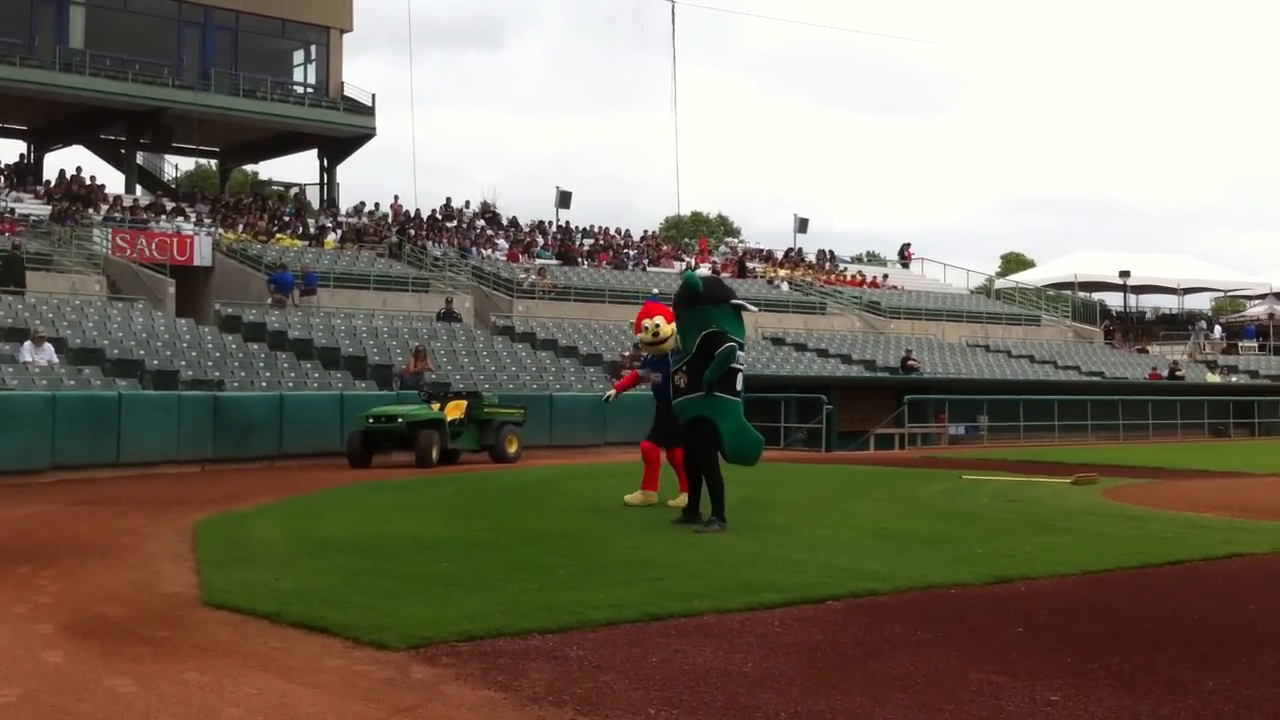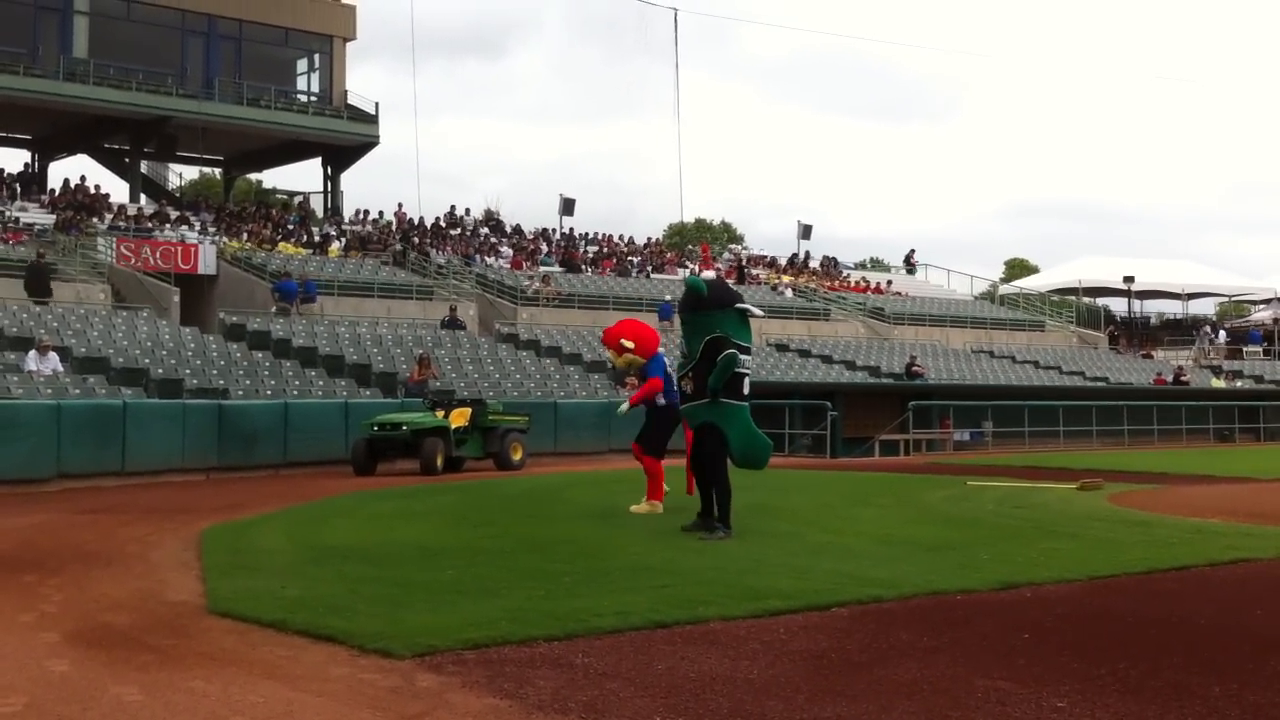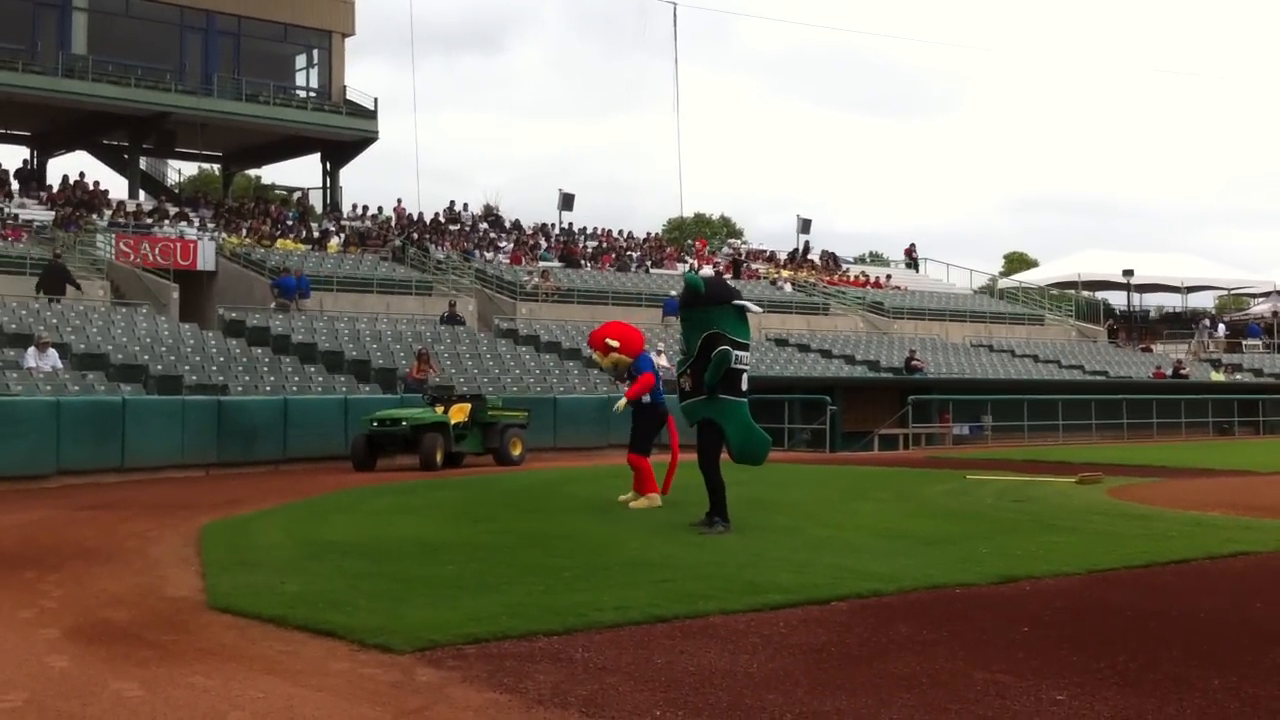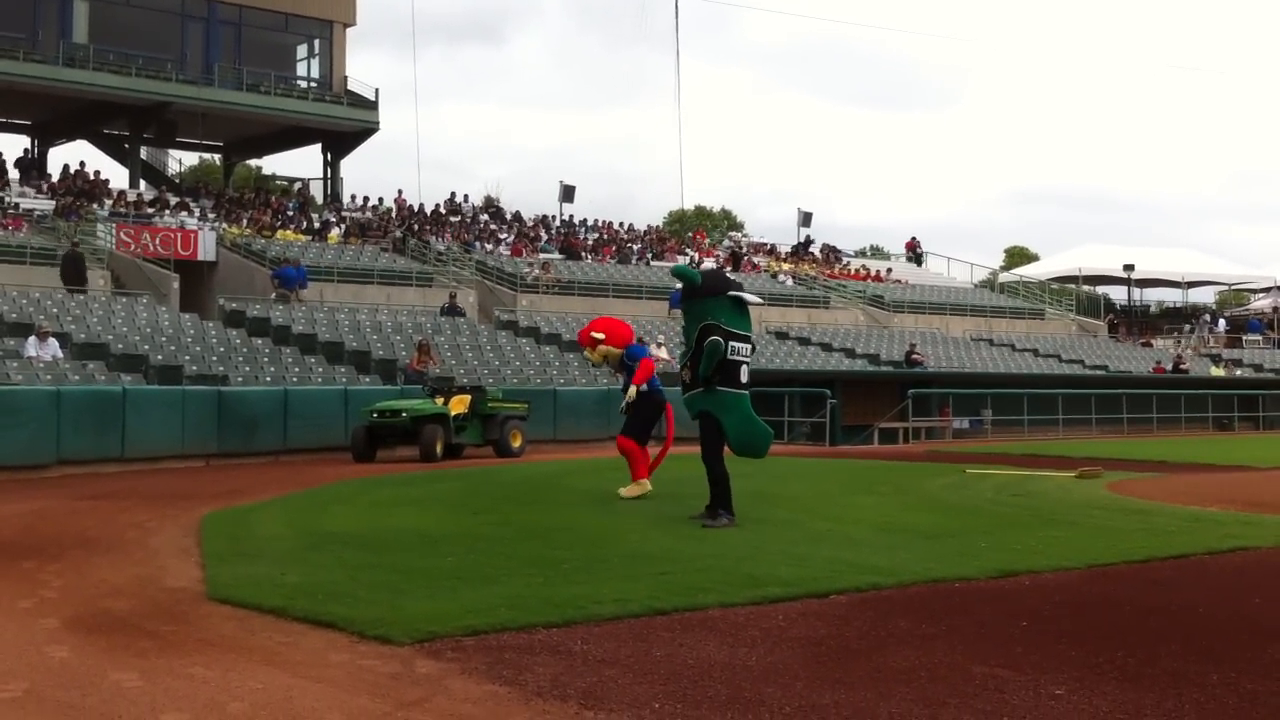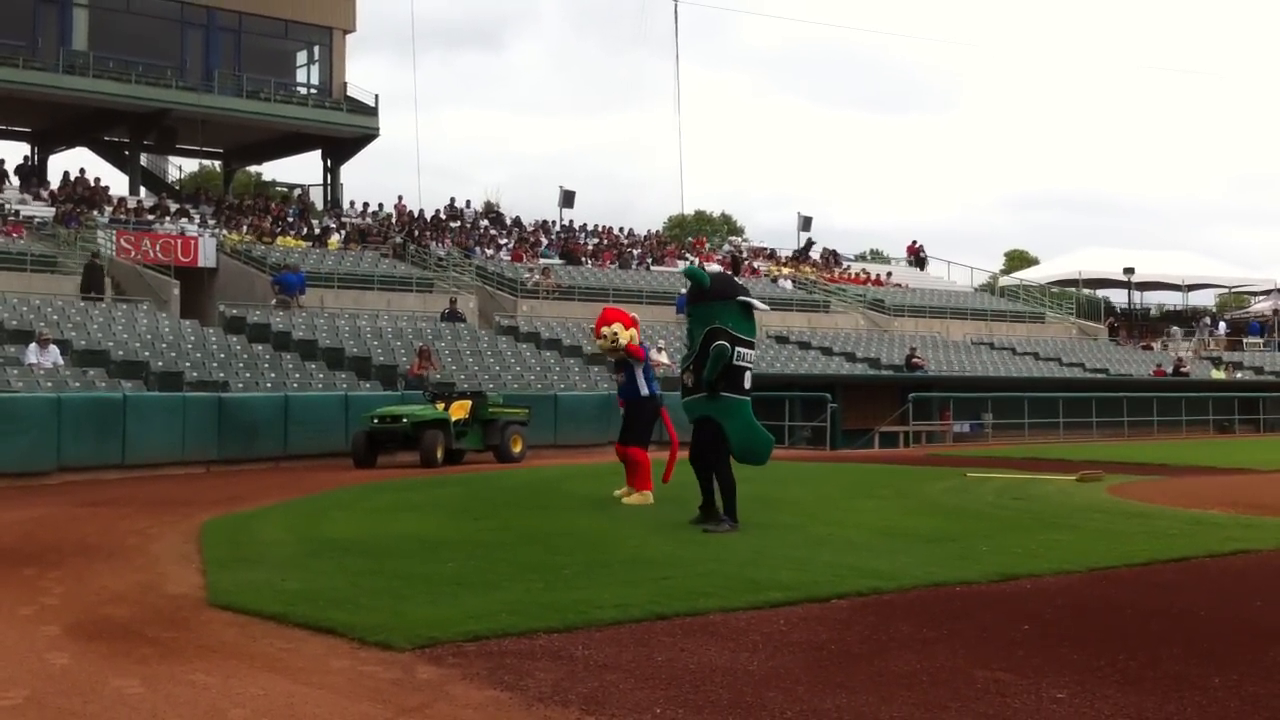
dt=0.3s
person 1, frame 1
left shoulder: (711, 334)
right shoulder: (706, 333)
left elbow: (729, 351)
left wrist: (708, 380)
left hip: (709, 407)
right hip: (700, 408)
left knee: (707, 461)
right knee: (691, 459)
left ankle: (719, 518)
right ankle: (692, 511)
person 1, frame 2
left shoulder: (715, 339)
right shoulder: (712, 336)
left elbow: (730, 357)
left wrist: (712, 386)
left hip: (717, 412)
right hip: (707, 413)
left knee: (715, 468)
right knee: (697, 463)
left ankle: (724, 525)
right ankle: (707, 516)
person 1, frame 3
left shoulder: (713, 335)
right shoulder: (720, 331)
left elbow: (723, 354)
left wrist: (710, 383)
left hip: (716, 407)
right hip: (712, 407)
left knee: (708, 462)
right knee: (707, 463)
left ankle: (722, 519)
right ankle: (714, 514)
person 1, frame 4
left shoulder: (710, 326)
right shoulder: (731, 324)
left elbow: (714, 346)
left wrist: (705, 375)
left hip: (716, 399)
right hip: (722, 399)
left knee: (712, 455)
right knee: (711, 454)
left ankle: (727, 512)
right ankle: (715, 507)
person 1, frame 5
left shoulder: (716, 331)
right shoulder: (732, 328)
left elbow: (722, 351)
left wrist: (709, 379)
left hip: (718, 406)
right hip: (710, 407)
left knee: (718, 460)
right knee: (697, 457)
left ankle: (730, 518)
right ankle: (709, 509)
person 2, frame 1
right shoulder: (650, 357)
right elbow: (637, 375)
right wrist: (616, 389)
left hip: (675, 407)
right hip: (665, 406)
left knee: (651, 445)
right knee: (675, 451)
left ankle: (648, 492)
right ankle: (686, 491)
person 2, frame 2
left shoulder: (653, 363)
right shoulder: (652, 359)
left elbow: (655, 385)
left wrist: (631, 401)
left hip: (665, 413)
right hip: (660, 411)
left knee: (650, 456)
right knee: (639, 448)
left ankle: (654, 501)
right ankle: (658, 486)
person 2, frame 3
left shoulder: (641, 360)
right shoulder: (635, 362)
left elbow: (648, 380)
left wrist: (627, 398)
left hip: (650, 412)
right hip: (648, 411)
left knee: (636, 455)
right knee: (638, 453)
left ankle: (652, 495)
right ankle: (639, 491)
person 2, frame 4
left shoulder: (632, 350)
right shoulder: (624, 355)
left elbow: (648, 364)
left wrist: (634, 386)
right wrist: (628, 399)
left hip: (649, 400)
right hip: (644, 401)
left knee: (625, 440)
right knee: (637, 443)
left ankle: (641, 481)
right ankle: (639, 482)
person 2, frame 5
left shoulder: (634, 352)
right shoulder: (618, 359)
left elbow: (641, 354)
left wrist: (626, 346)
right wrist: (623, 405)
left hip: (646, 405)
right hip: (633, 407)
left knee: (636, 448)
right knee: (622, 447)
left ankle: (645, 492)
right ankle: (632, 486)
